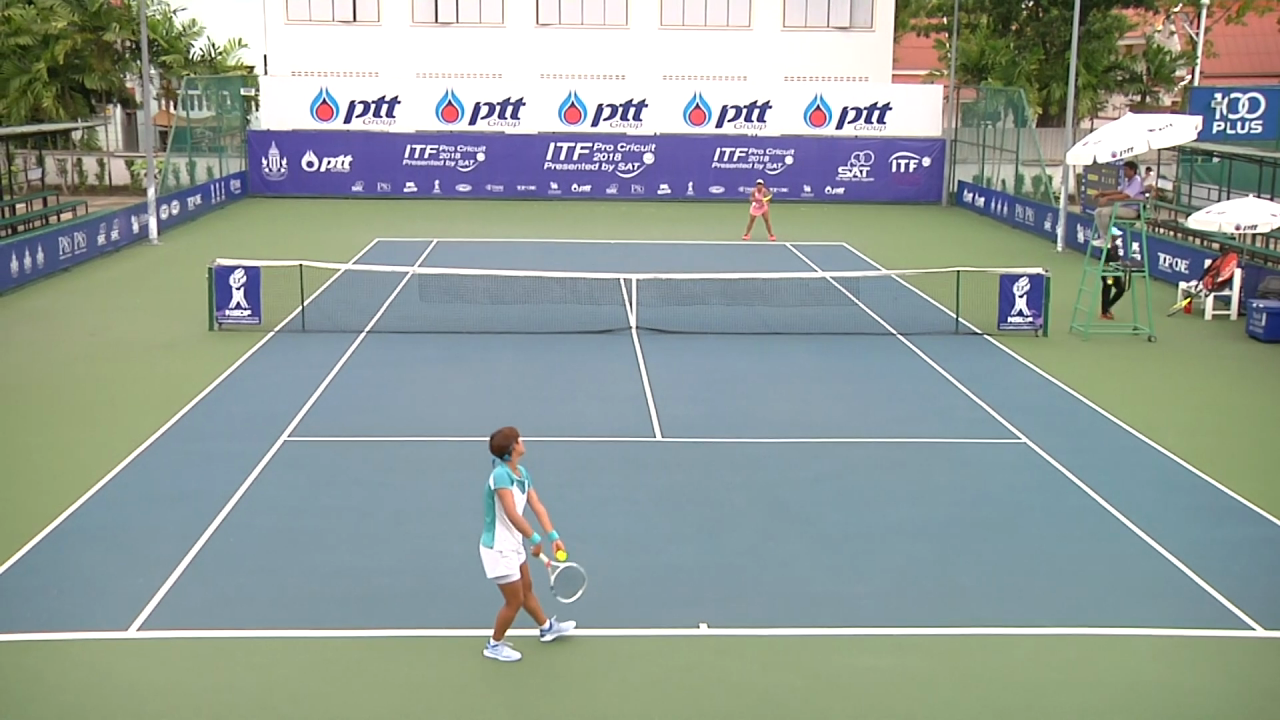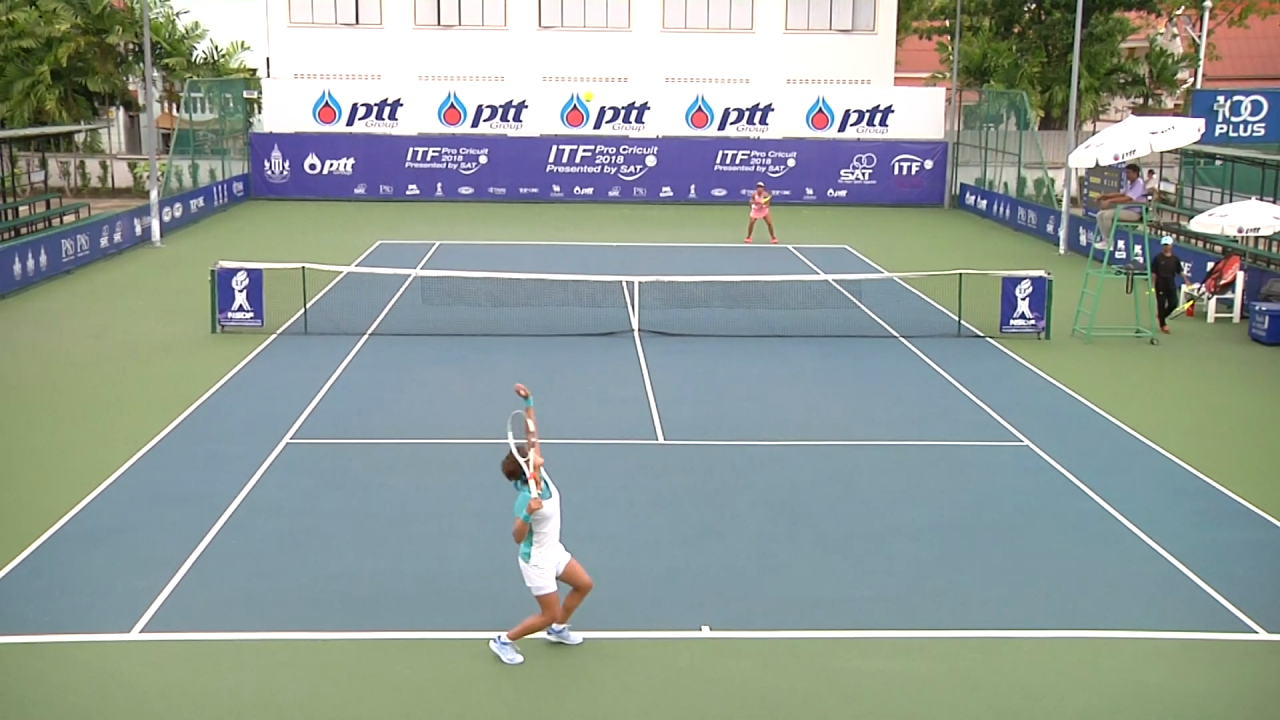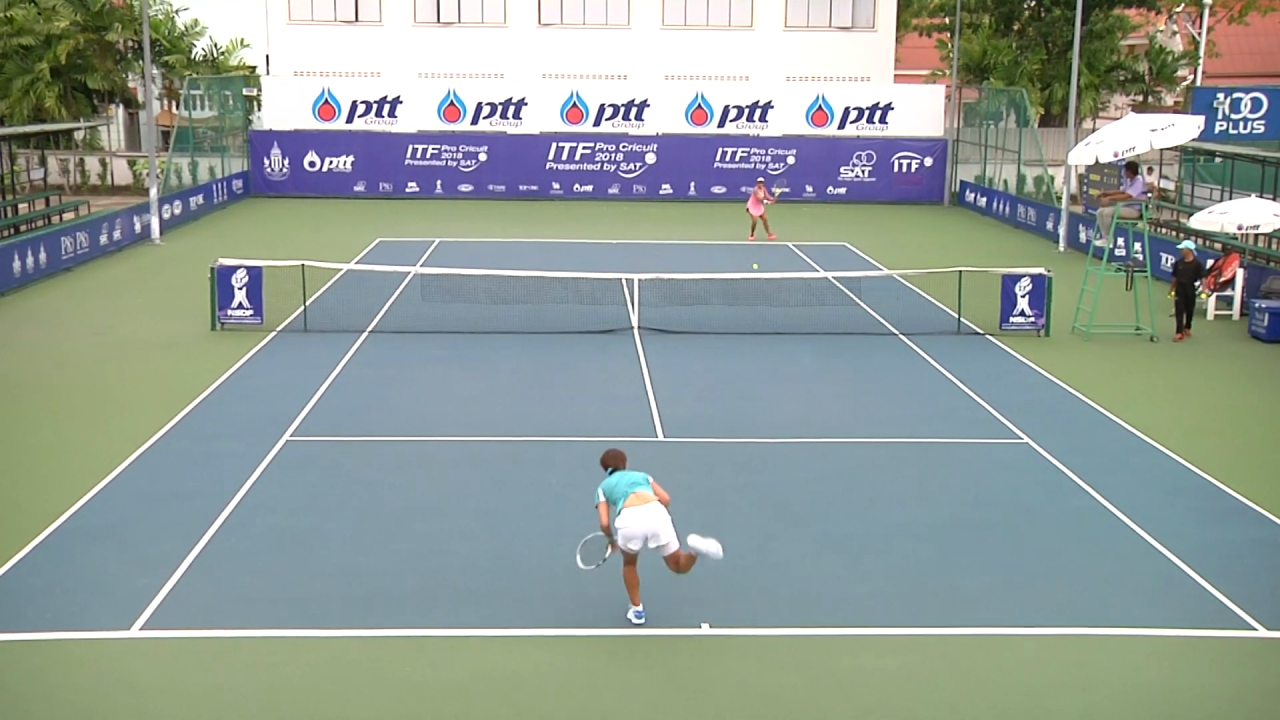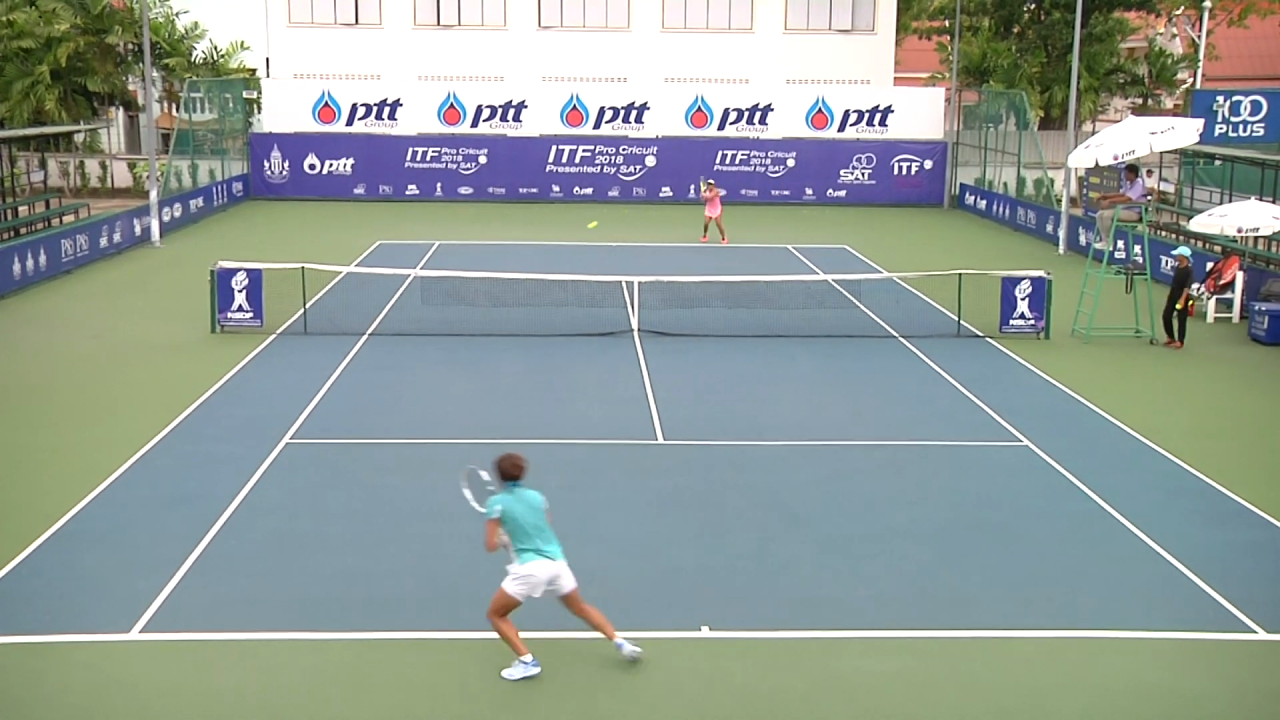
dt=1s
person 1, frame 1
left shoulder: (522, 473)
right shoulder: (500, 475)
left elbow: (537, 506)
right elbow: (513, 514)
left wrist: (553, 536)
right wrist: (534, 540)
left hip: (512, 545)
right hip: (498, 549)
left knee: (527, 589)
right knee: (514, 601)
left ankle: (547, 627)
right ankle: (494, 645)
person 1, frame 2
left shoulder: (540, 474)
right shoulder: (525, 498)
left elbow: (532, 435)
right elbow: (518, 537)
left wrist: (528, 402)
right wrist: (528, 513)
left hip: (554, 552)
right hip: (537, 560)
left knee: (584, 585)
right knee: (548, 614)
left ankle: (557, 629)
right ankle: (504, 641)
person 1, frame 3
left shoulder: (603, 487)
right shoulder: (641, 476)
left elbow: (605, 524)
right elbow: (666, 500)
left wrist: (612, 540)
left hip: (631, 522)
right hip: (656, 515)
left knee: (629, 564)
right knee: (680, 566)
left ankle: (637, 610)
right ankle: (695, 545)
person 1, frame 4
left shoulder: (496, 503)
right shoulder: (536, 497)
left elbow: (491, 546)
left wrist: (502, 540)
left hip: (530, 568)
right hip: (554, 562)
left knee: (495, 615)
right knee: (580, 608)
left ankle: (527, 661)
right ankle: (621, 644)
